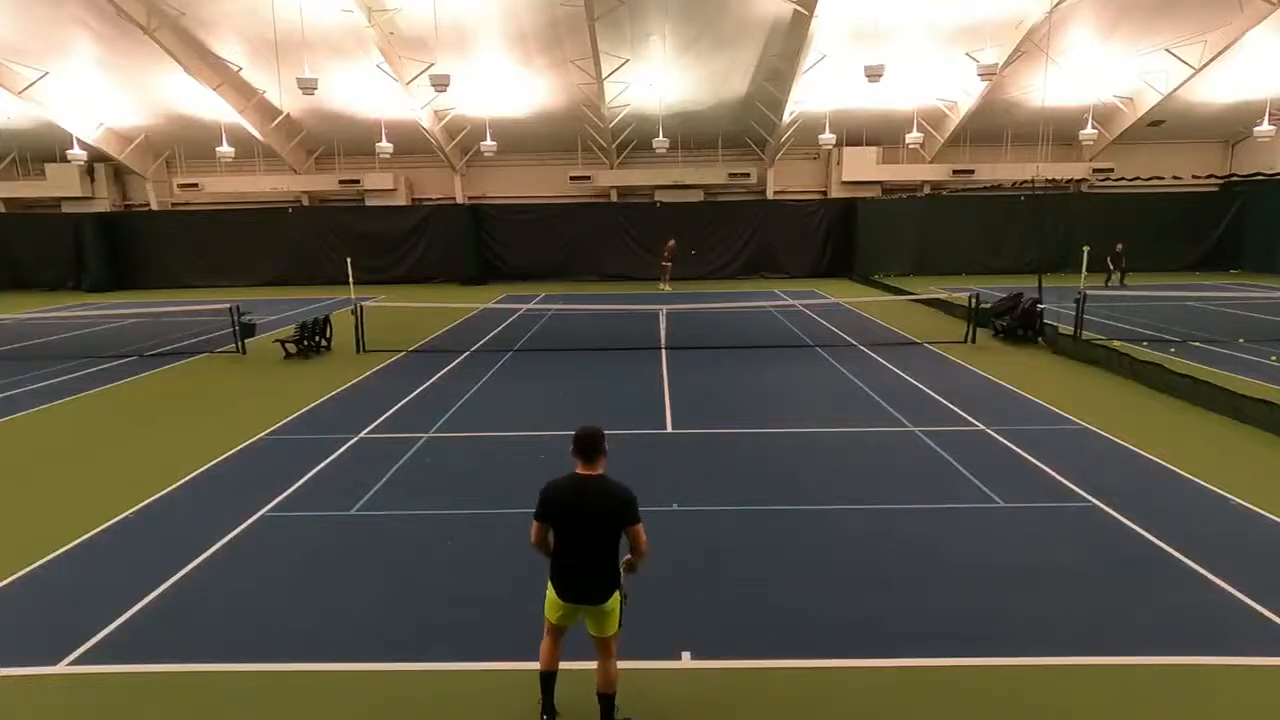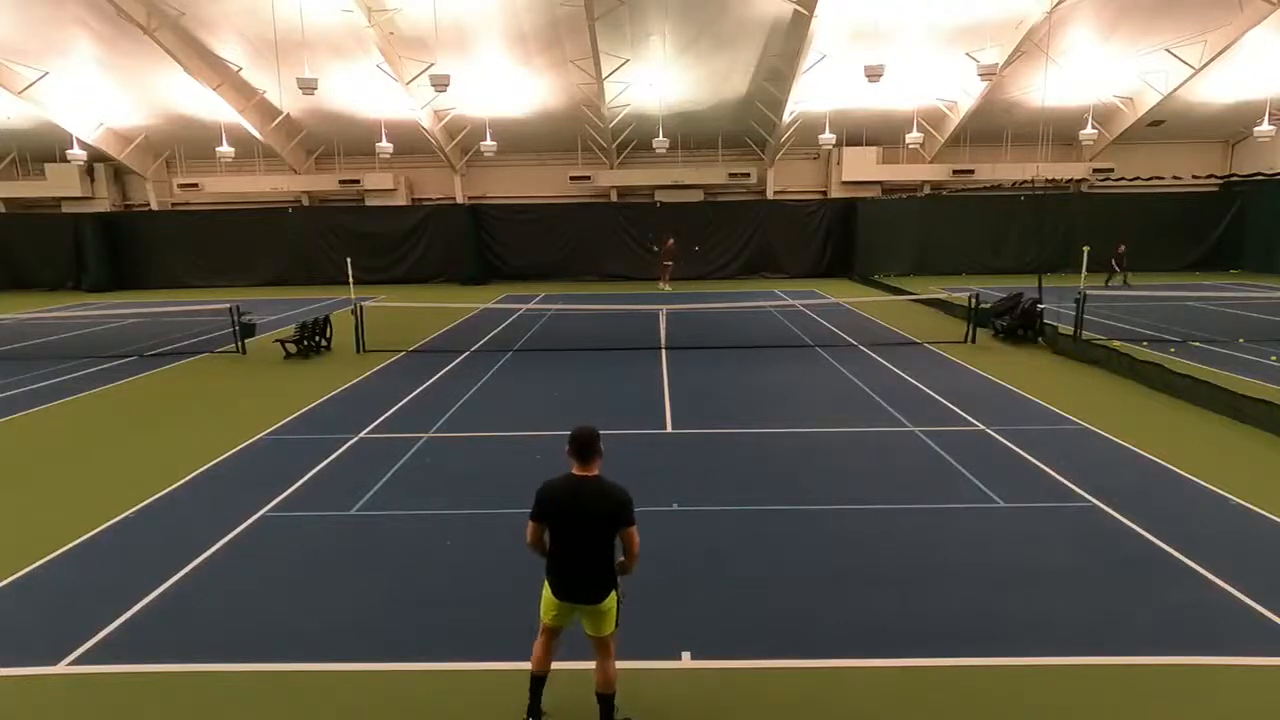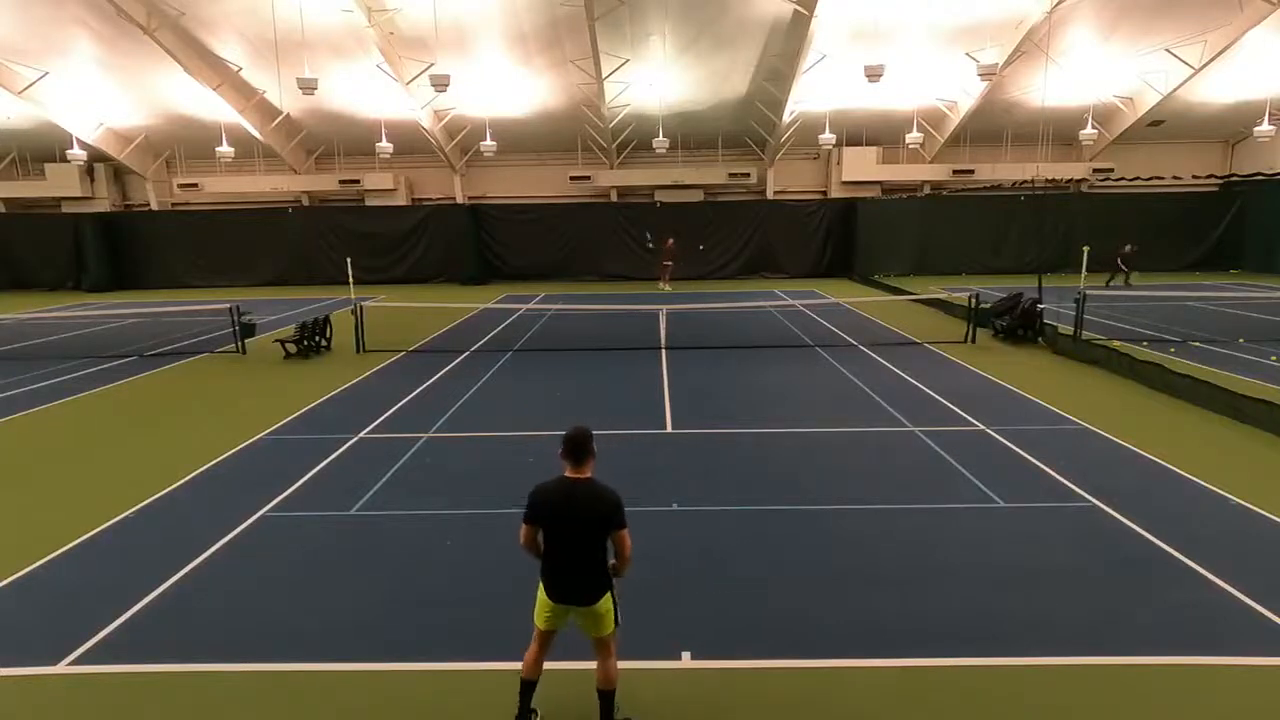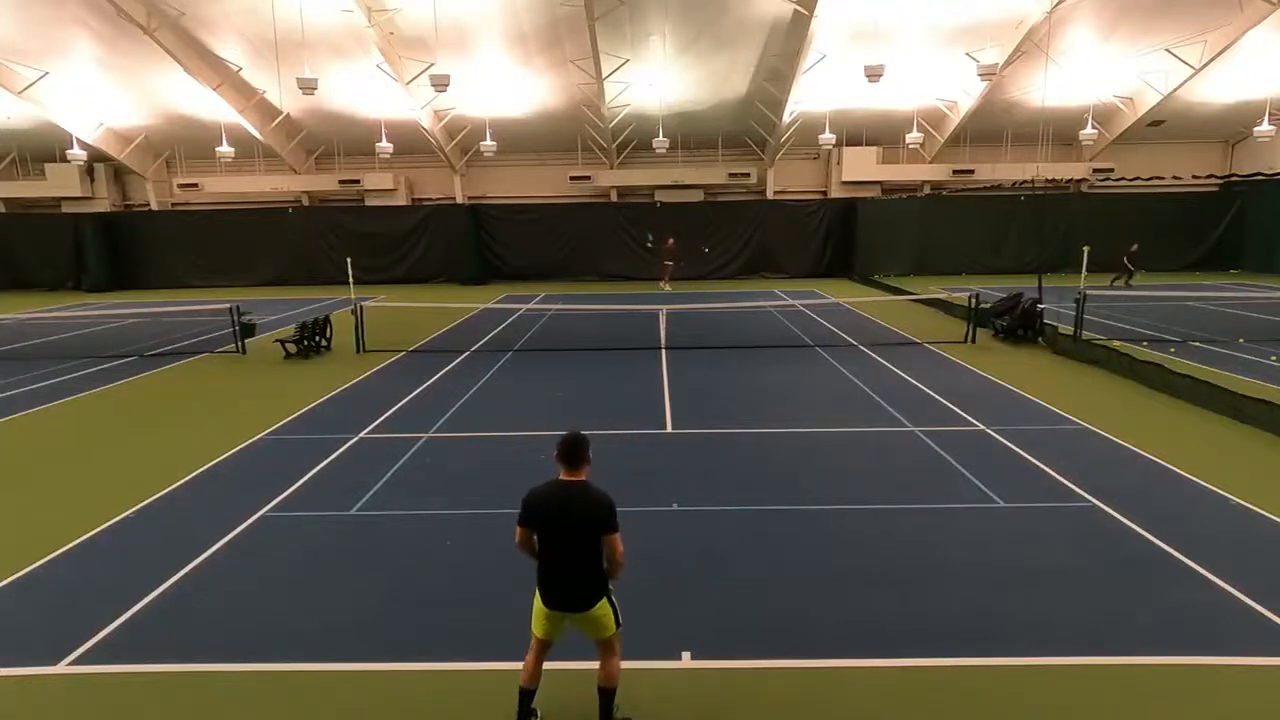
dt=0.1s
person 1, frame 1
left shoulder: (552, 491)
right shoulder: (621, 495)
left elbow: (537, 540)
right elbow: (640, 545)
right wrist: (634, 563)
left hip: (562, 584)
right hip: (603, 588)
left knee: (552, 636)
right knee: (606, 654)
person 1, frame 2
left shoulder: (548, 491)
right shoulder: (616, 495)
left elbow: (533, 540)
right elbow: (632, 547)
right wrist: (627, 565)
left hip: (559, 584)
right hip: (600, 588)
left knee: (546, 638)
right knee: (605, 654)
person 1, frame 3
left shoulder: (541, 494)
right shoulder: (608, 498)
left elbow: (527, 541)
right elbow: (624, 552)
right wrist: (618, 569)
left hip: (553, 586)
right hip: (594, 590)
left knee: (539, 643)
right knee: (606, 653)
person 1, frame 4
left shoulder: (535, 497)
right shoulder: (601, 501)
left elbow: (522, 542)
right elbow: (616, 555)
right wrist: (611, 572)
left hip: (549, 592)
right hip: (591, 594)
left knee: (537, 651)
right knee: (610, 652)
